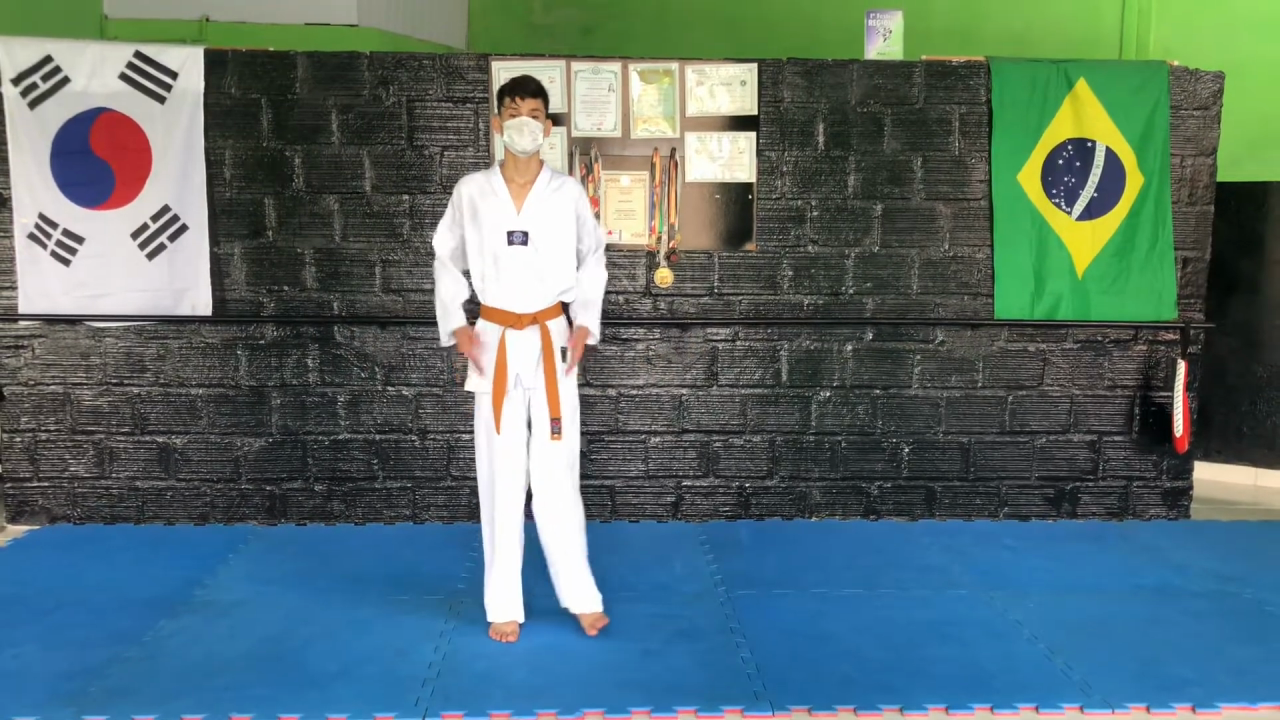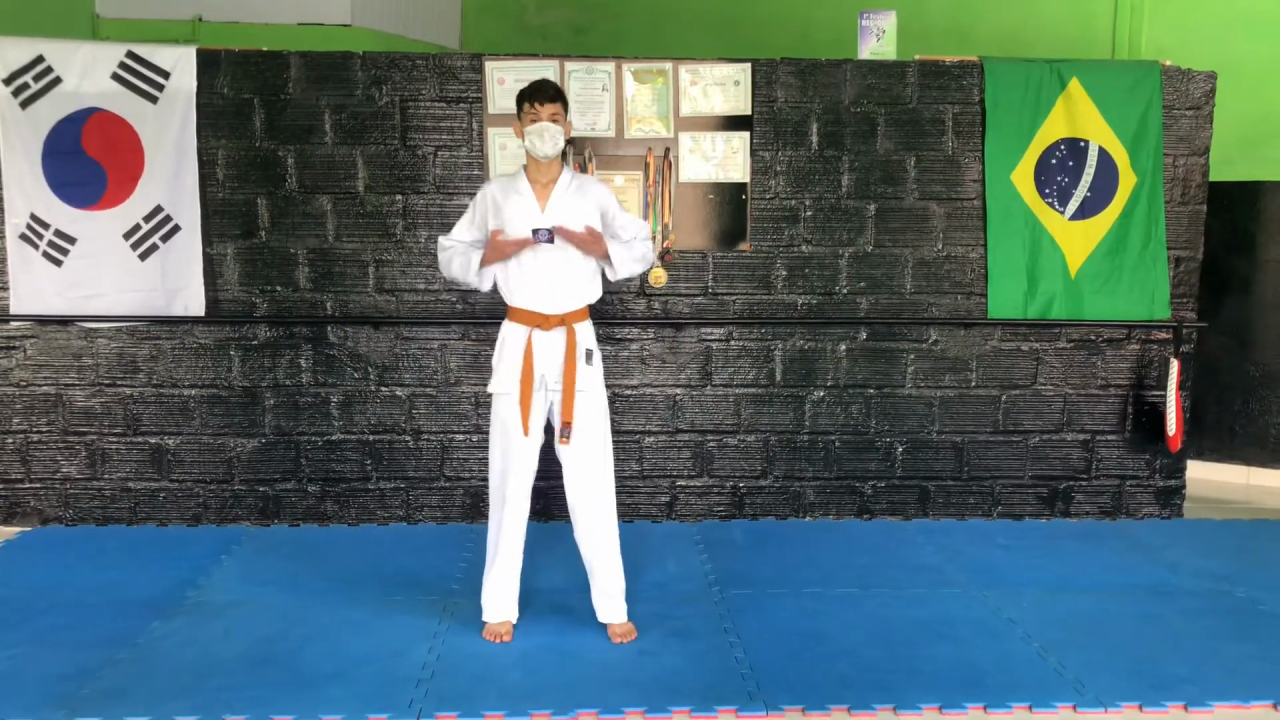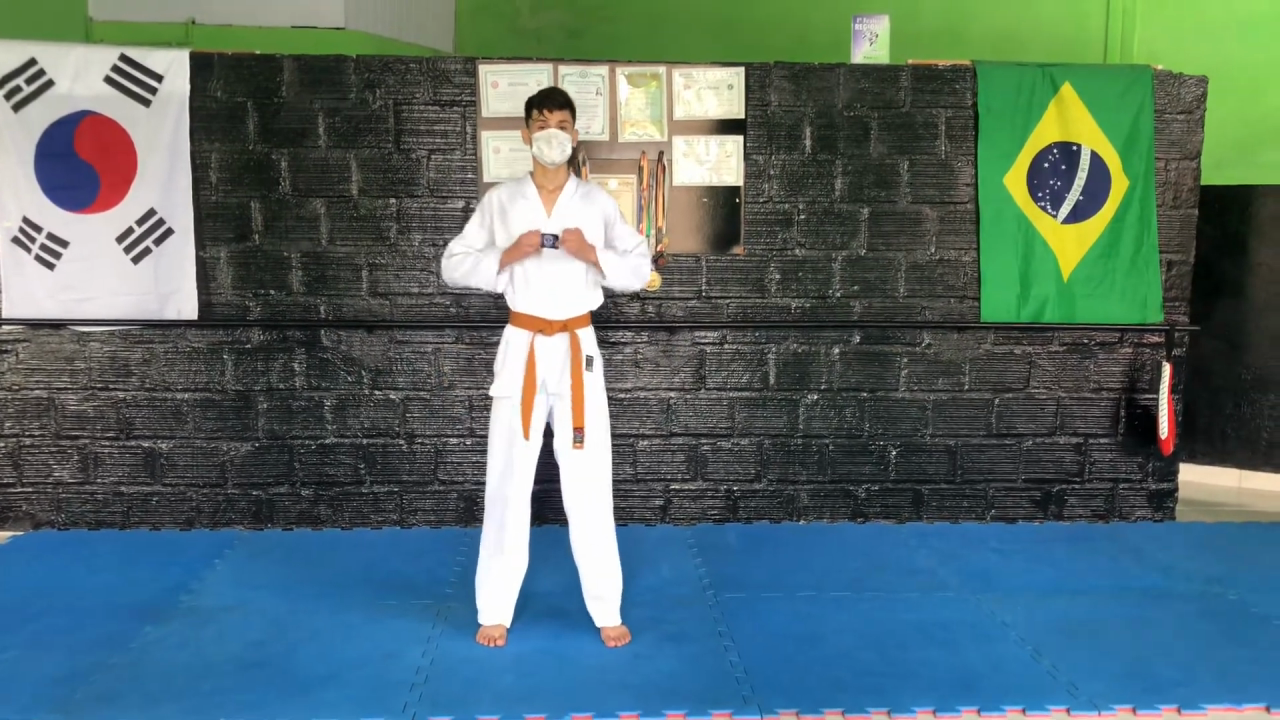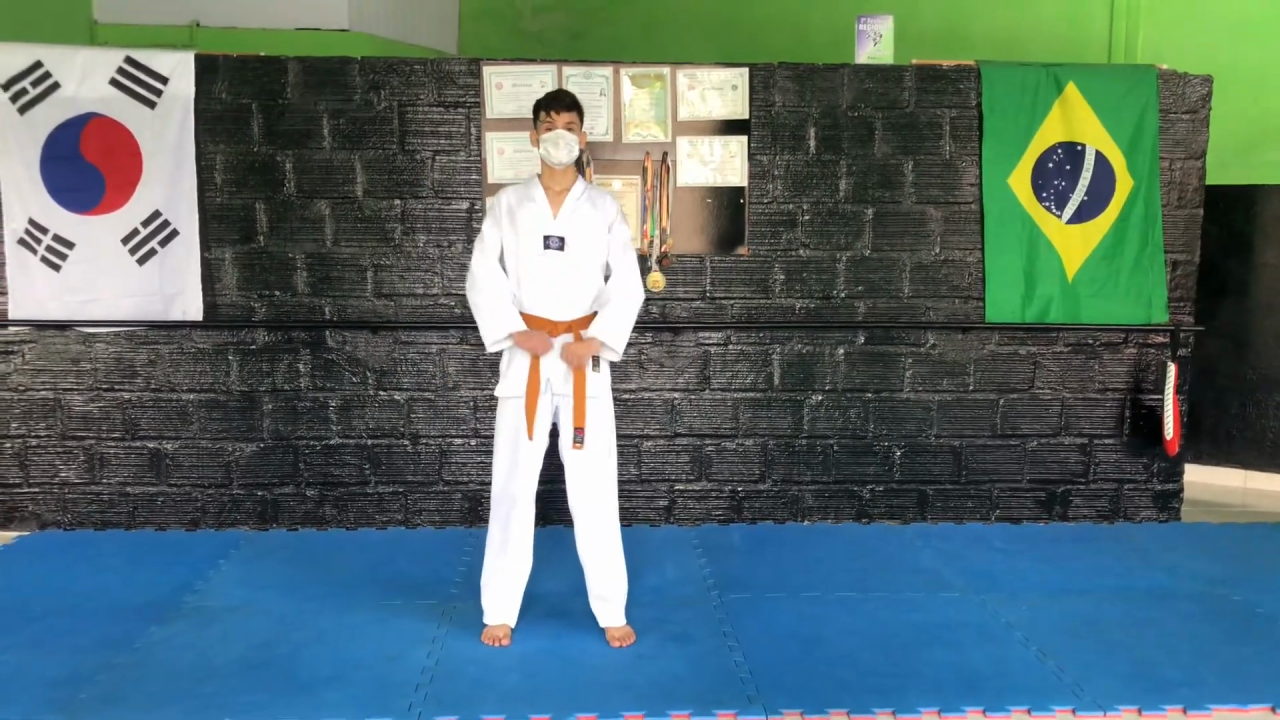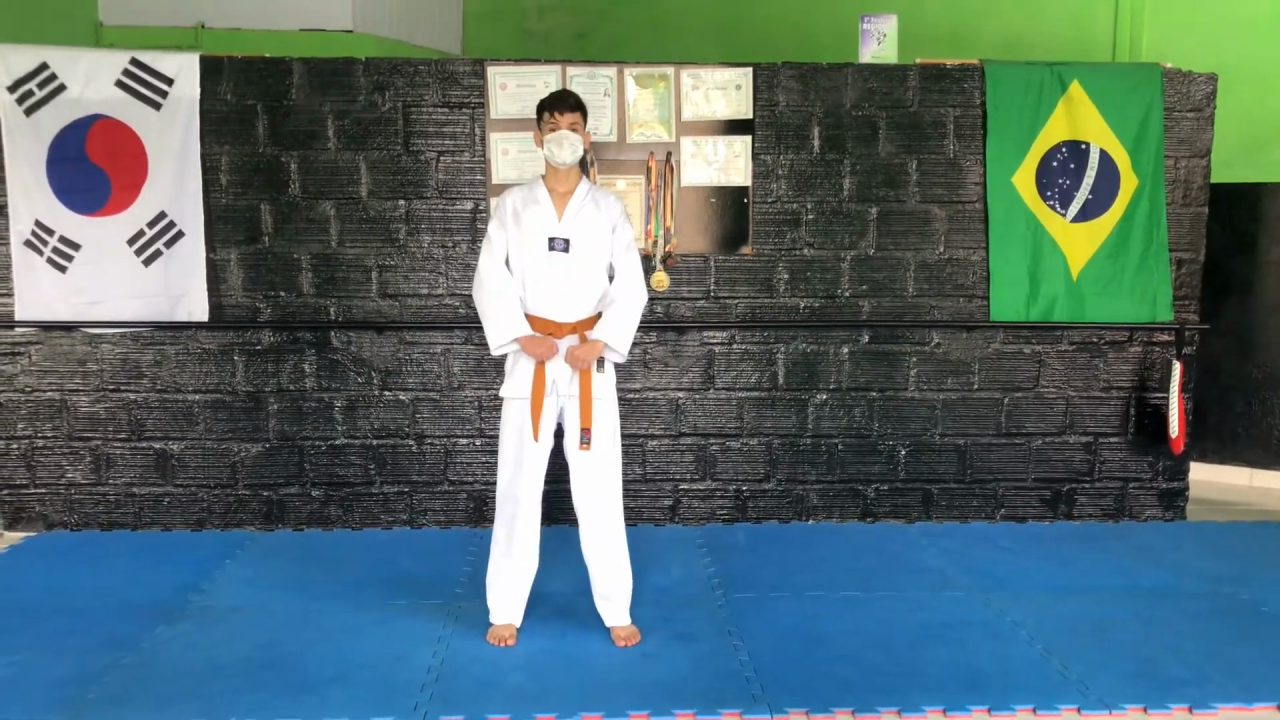
dt=0.5s
person 1, frame 1
left shoulder: (568, 193)
right shoulder: (471, 191)
left elbow: (593, 262)
right elbow: (447, 262)
left wrist: (584, 325)
right wrist: (457, 326)
left hip: (551, 341)
right hip: (493, 344)
left knee: (556, 478)
right knee: (500, 479)
left ankle: (581, 594)
right ankle: (504, 605)
person 1, frame 2
left shoulder: (592, 193)
right shoulder: (494, 194)
left elbow: (643, 247)
right elbow: (448, 254)
left wrist: (604, 250)
right wrist: (485, 256)
left hip: (575, 343)
right hip: (519, 344)
left knee: (591, 479)
right knee: (509, 480)
left ankle: (612, 606)
right ankle: (500, 606)
person 1, frame 3
left shoulder: (598, 202)
right shoulder: (500, 200)
left elbow: (640, 267)
right elbow: (454, 265)
left wrist: (595, 256)
right wrist: (505, 257)
left hip: (578, 349)
right hip: (522, 350)
left knee: (589, 483)
right knee: (508, 482)
left ankle: (606, 610)
right ankle: (495, 611)
person 1, frame 4
left shoulder: (603, 206)
right shoulder: (508, 202)
left elbow: (627, 283)
right elbow: (483, 277)
left wrist: (597, 340)
right wrist: (515, 333)
left hip: (585, 352)
right hip: (525, 352)
left knee: (594, 485)
right knee: (513, 483)
left ankle: (611, 610)
right ankle: (500, 610)
person 1, frame 5
left shoulder: (607, 207)
right shoulder: (513, 204)
left elbow: (630, 285)
right elbow: (489, 280)
left wrist: (601, 341)
right wrist: (521, 338)
left hip: (590, 353)
right hip: (530, 354)
left knee: (599, 485)
right knee: (519, 483)
left ankle: (616, 610)
right ankle: (506, 609)
